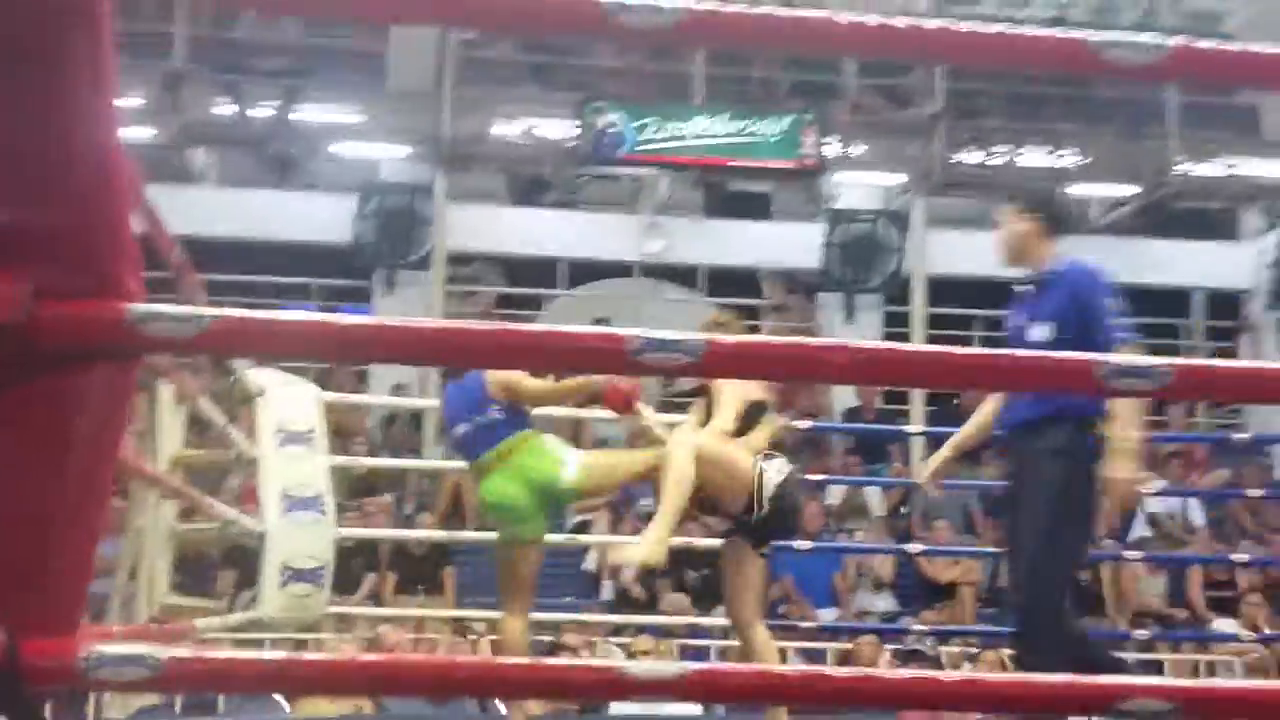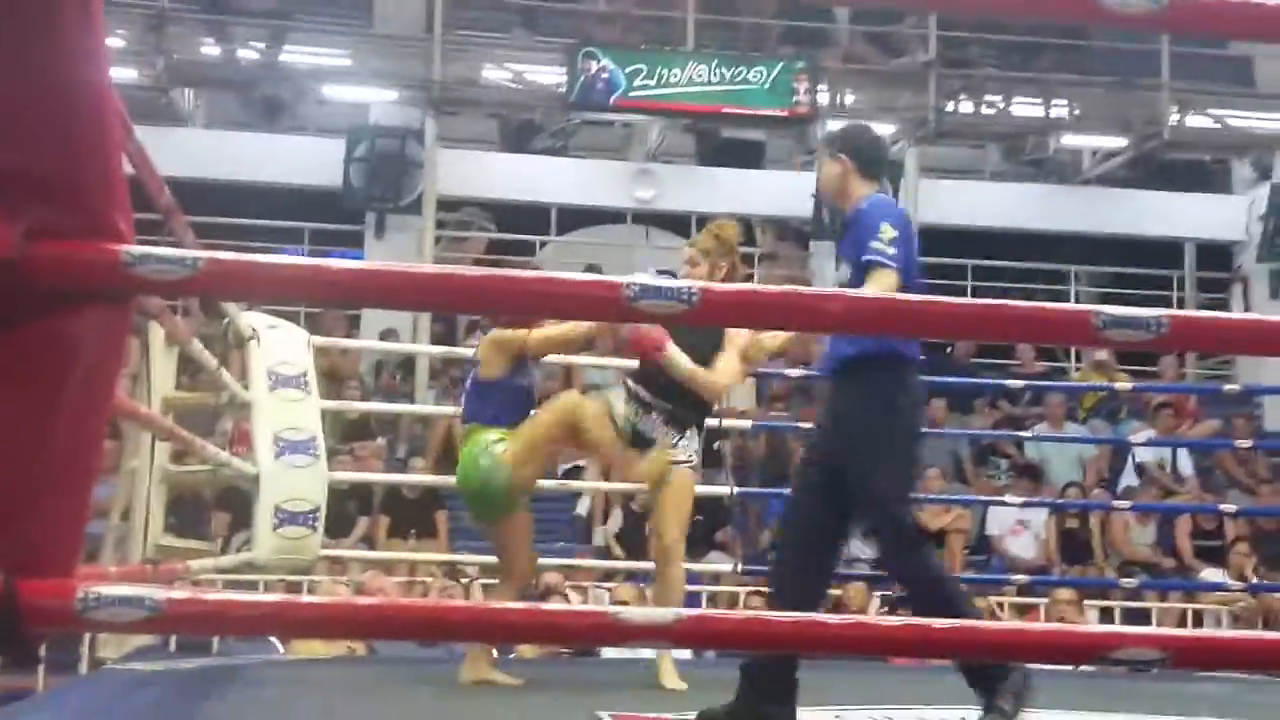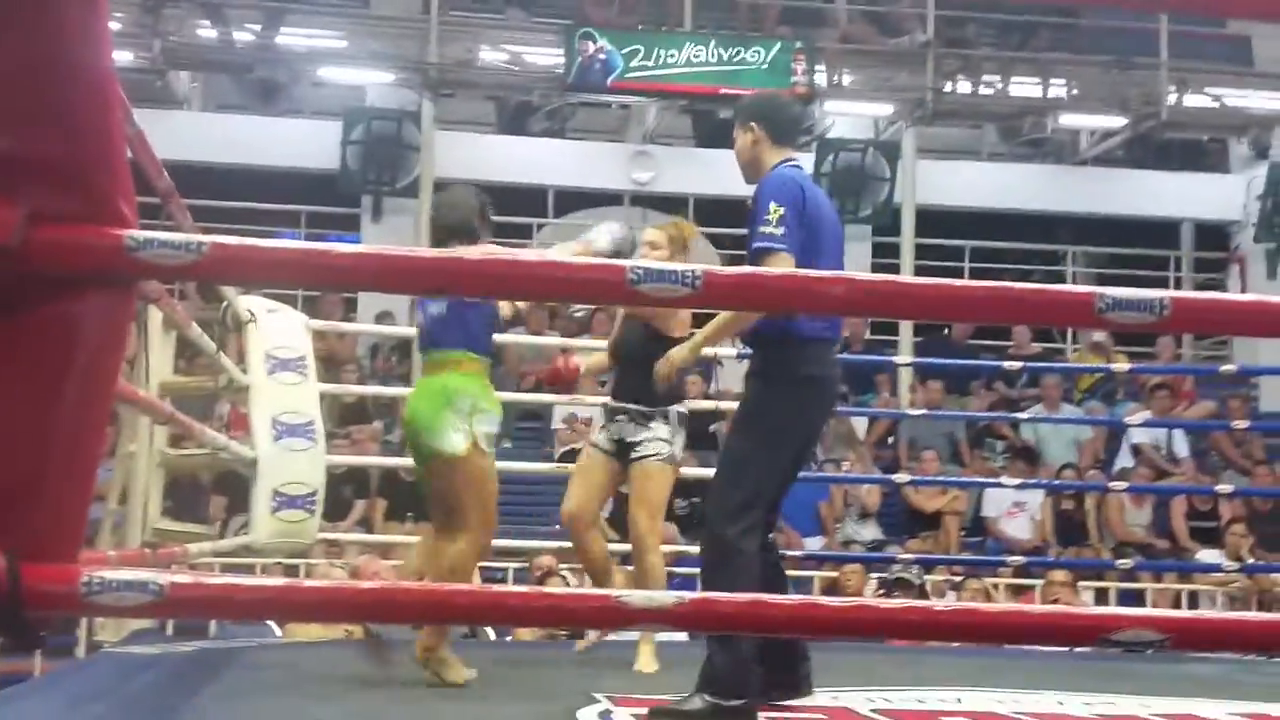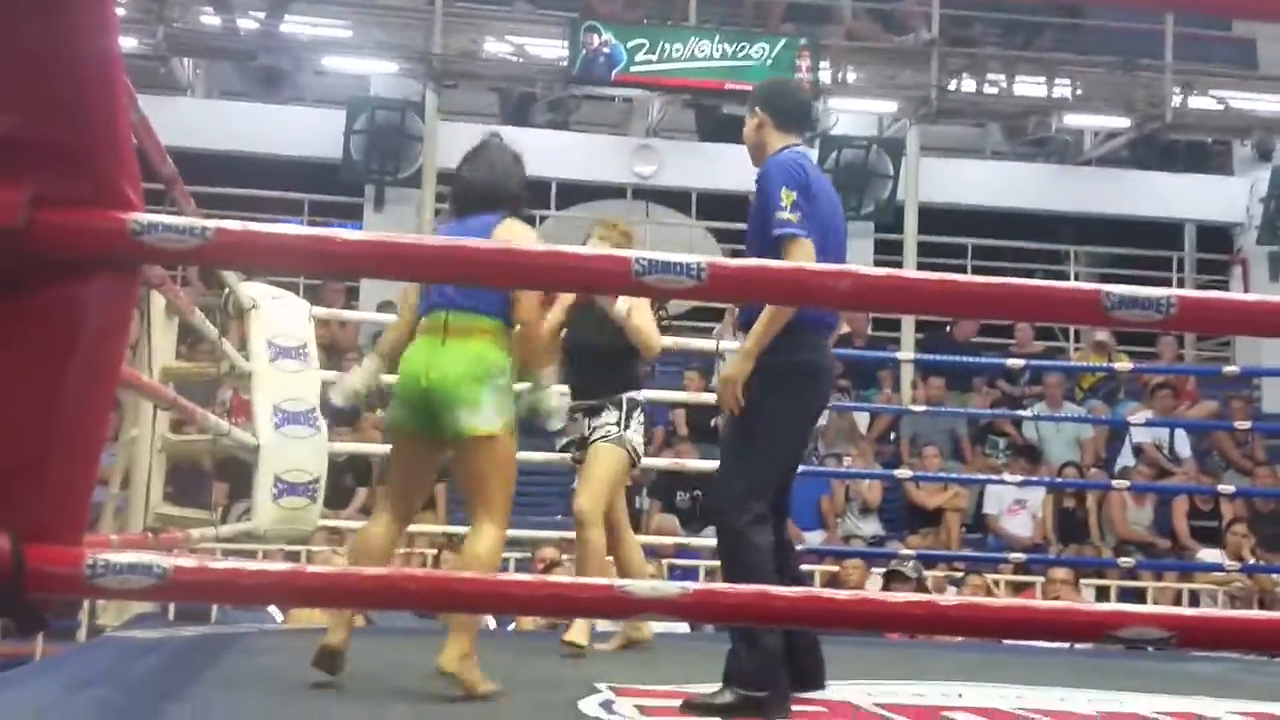
dt=0.5s
person 1, frame 1
left shoulder: (1081, 283)
right shoulder: (1020, 305)
right elbow: (1001, 395)
left wrist: (1122, 452)
right wrist: (946, 453)
left hip: (1064, 449)
right hip: (1024, 451)
left knee: (1035, 596)
right knee: (1035, 597)
right ankle: (1116, 681)
person 1, frame 2
left shoulder: (879, 215)
right shoulder: (861, 225)
left elbow: (879, 295)
left hip: (880, 393)
right hip: (854, 395)
left knee: (897, 540)
right knee: (800, 540)
person 1, frame 3
left shoulder: (778, 187)
right shoulder: (815, 195)
left wrist: (693, 345)
left hip: (787, 368)
right hip: (811, 367)
left knee: (730, 519)
right knee: (749, 519)
right ankle: (780, 667)
person 1, frame 4
left shoulder: (782, 171)
right shoulder: (817, 181)
left elbow: (799, 268)
left wrist: (745, 354)
left hip: (784, 357)
right hip: (807, 357)
left knee: (741, 508)
right knee: (764, 509)
right ankle: (796, 659)
person 2, frame 1
left shoulder: (451, 400)
right shoulder: (497, 377)
right elbow: (546, 392)
right wrist: (600, 383)
left hip: (507, 493)
right hip: (543, 463)
left knee: (516, 606)
right knee: (651, 459)
person 2, frame 2
left shoulder: (521, 355)
right shoulder: (500, 342)
left elbow: (573, 335)
right elbow: (571, 334)
left hip: (487, 474)
right hip: (492, 460)
left knee: (519, 574)
right knee: (578, 407)
left ankle: (477, 662)
right ankle: (634, 467)
person 2, frame 3
right shoulder: (475, 255)
right wrist: (594, 243)
left hip: (427, 399)
right hip: (456, 398)
left knee: (448, 524)
right knee: (475, 531)
left ankle: (415, 627)
right ankle: (431, 641)
person 2, frame 4
left shoulder: (441, 235)
right shoulder: (515, 233)
left elbow: (407, 316)
right elbow: (529, 317)
left wrist: (365, 373)
right wrist: (542, 382)
left hip: (421, 364)
right hip: (477, 370)
left knee: (392, 511)
right knee: (488, 521)
left ankle: (338, 631)
right ankle: (459, 653)
person 3, frame 1
left shoulder: (728, 377)
right shoulder: (707, 400)
left elbow: (722, 427)
left hip: (768, 482)
right hip: (751, 506)
left knee: (684, 442)
right knee: (745, 617)
left ankle: (655, 540)
person 3, frame 2
left shoulder: (737, 325)
left elbow: (716, 390)
left wrist: (671, 355)
left hip: (679, 430)
right hip: (636, 402)
left knee: (667, 544)
left ankle: (666, 656)
person 3, frame 3
left shoulder: (674, 301)
right shoulder: (631, 305)
left elbow: (647, 307)
right wrist: (582, 365)
left hip: (656, 423)
right hip: (616, 417)
left knee: (644, 535)
right knee: (574, 515)
left ankle: (648, 643)
person 3, frame 4
left shoulder: (629, 298)
right shoulder: (573, 298)
left elbow: (653, 348)
right elbow: (541, 337)
left wrist: (617, 302)
right wrist: (551, 299)
left hip: (620, 412)
right hip: (585, 414)
left knee: (587, 511)
right knee: (616, 526)
left ankle: (582, 618)
right ankle: (637, 623)
